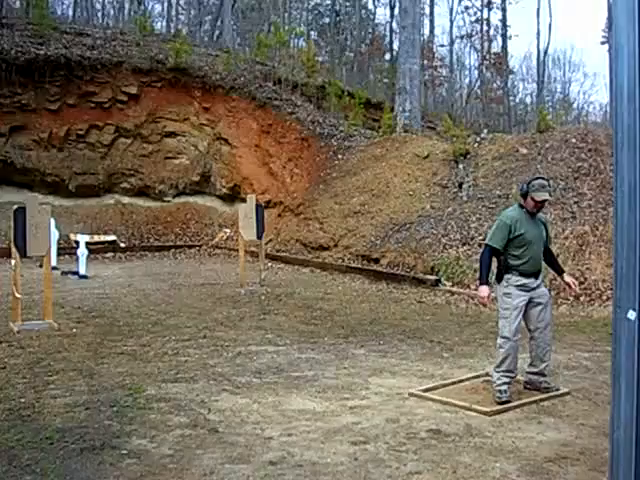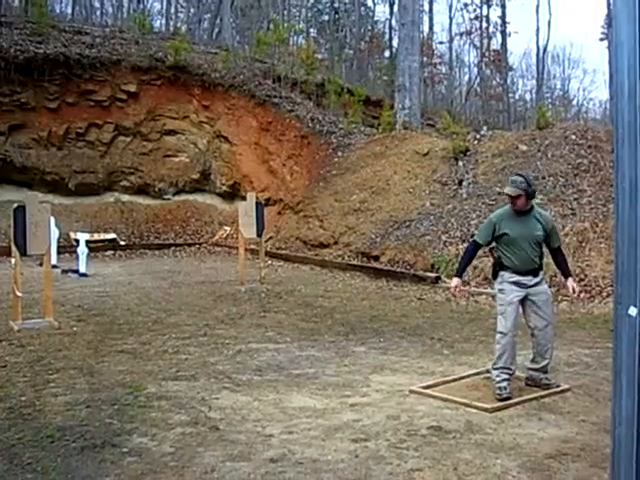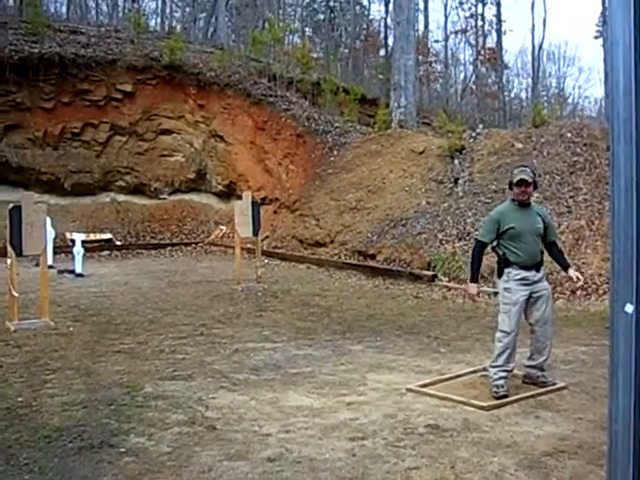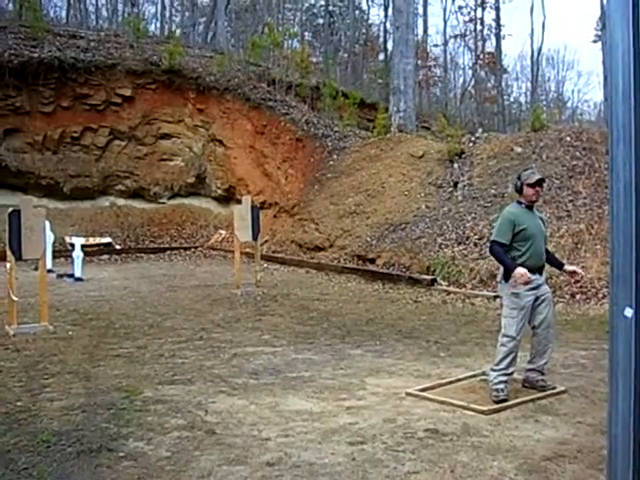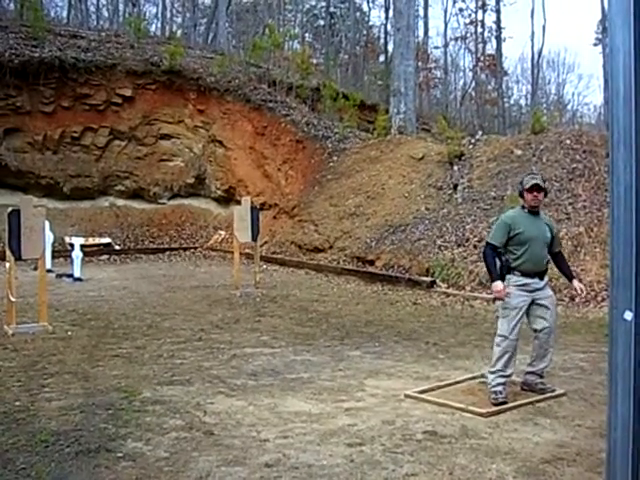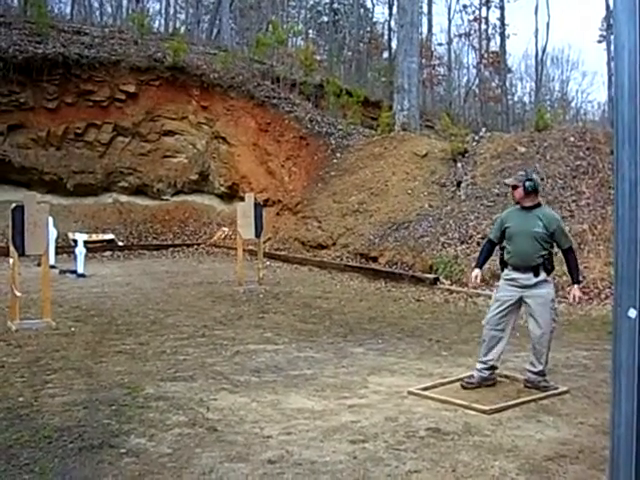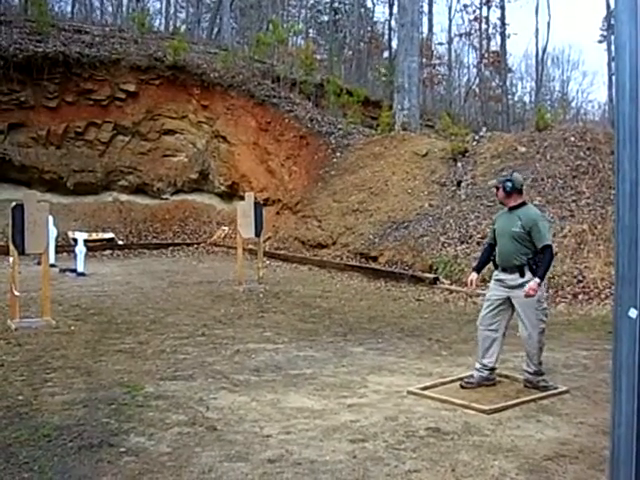
dt=0.4s
person 1, frame 1
left shoulder: (541, 221)
right shoulder: (509, 218)
right elbow: (488, 251)
left wrist: (562, 274)
right wrist: (483, 283)
left hip: (536, 283)
right hip: (512, 284)
left knee: (542, 330)
right knee: (509, 334)
left ankle: (535, 376)
right ankle: (502, 383)
person 1, frame 2
left shoulder: (543, 218)
right shoulder: (498, 218)
left elbow: (556, 250)
right elbow: (475, 245)
left wrist: (568, 276)
right wrist: (459, 275)
left hip: (536, 280)
right hip: (509, 281)
left knee: (543, 329)
right knee: (506, 331)
left ankle: (537, 373)
right ankle: (501, 379)
person 1, frame 3
left shoulder: (541, 213)
right shoulder: (499, 213)
left elbow: (550, 244)
right elbow: (479, 246)
left wrist: (568, 268)
right wrist: (473, 280)
left hip: (538, 276)
right hip: (513, 277)
left knee: (542, 326)
right knee: (508, 329)
left ankle: (534, 371)
right ankle: (498, 378)
person 1, frame 4
left shoulder: (538, 217)
right shoulder: (510, 214)
right elbow: (495, 247)
left wrist: (563, 267)
right wrist: (514, 269)
left hip: (539, 280)
right hip: (517, 282)
left knee: (544, 329)
right knee: (511, 333)
left ankle: (533, 375)
right ankle: (498, 381)
person 1, frame 5
left shoulder: (547, 223)
right shoulder: (509, 219)
left elbow: (556, 253)
right elbow: (489, 249)
left wrist: (572, 279)
right wrist: (496, 279)
left hip: (541, 284)
right hip: (515, 283)
left knee: (546, 332)
right knee: (507, 335)
left ankle: (533, 378)
right ankle: (497, 386)
person 1, frame 6
left shoulder: (550, 218)
right shoulder: (507, 216)
left elbow: (568, 251)
right elbow: (491, 242)
left wrist: (576, 283)
right wrist: (478, 266)
left hip: (539, 281)
right hip: (510, 278)
left knee: (542, 331)
right knee: (494, 325)
left ankle: (535, 375)
right ankle: (485, 372)
person 1, frame 7
left shoulder: (533, 217)
right shoulder: (500, 217)
left elbow: (547, 251)
right elbow: (491, 245)
left wrist: (537, 280)
right wrist: (476, 270)
left hip: (526, 279)
right hip: (500, 278)
left knee: (532, 332)
right knee: (488, 325)
left ankle: (534, 376)
right ankle: (484, 372)
